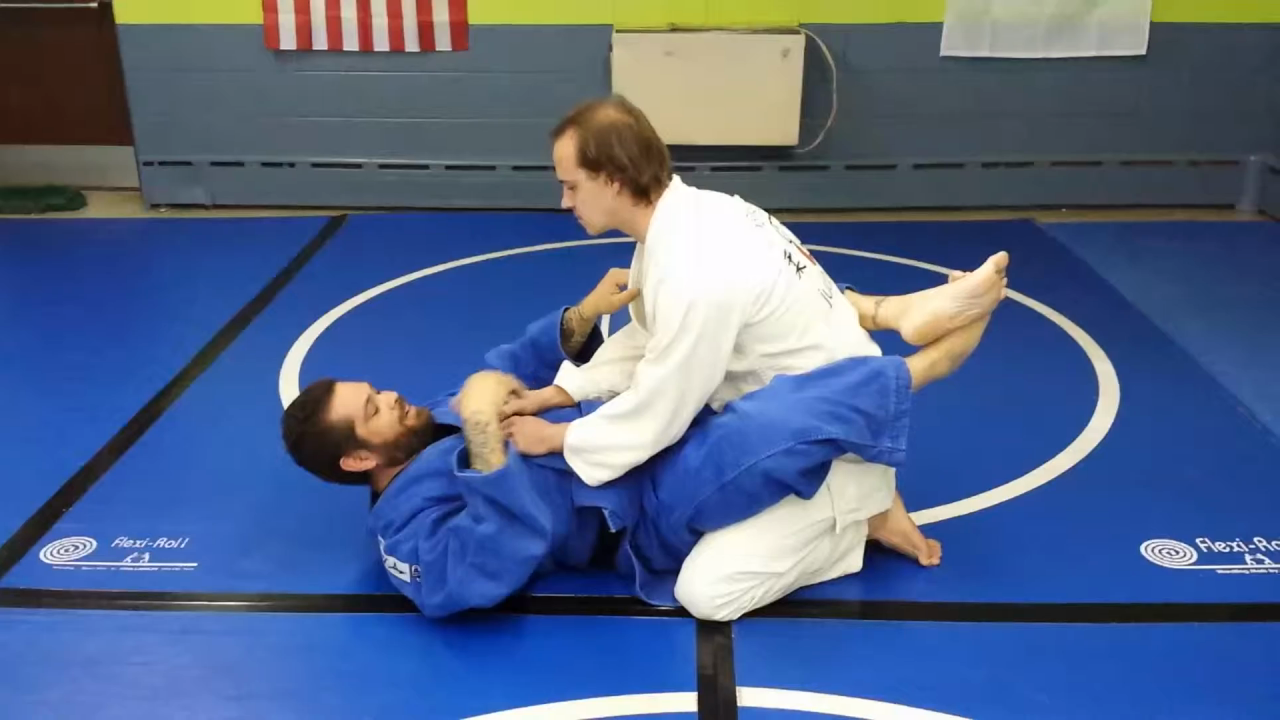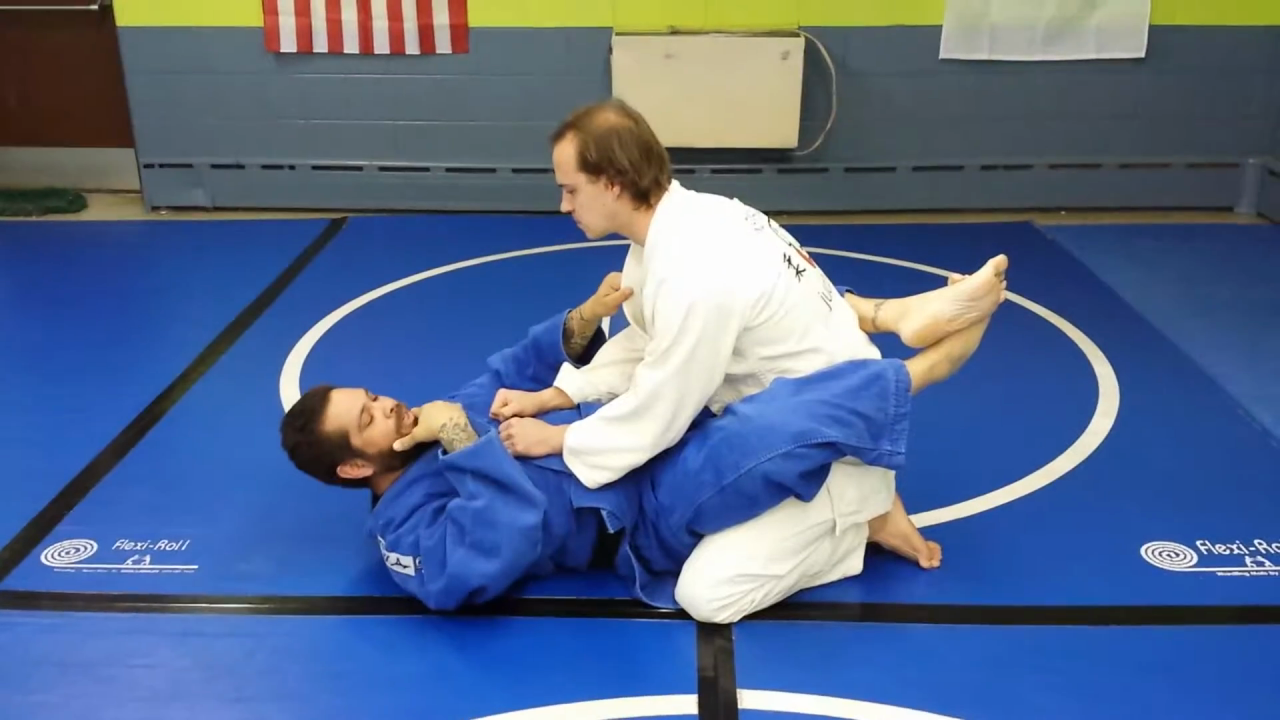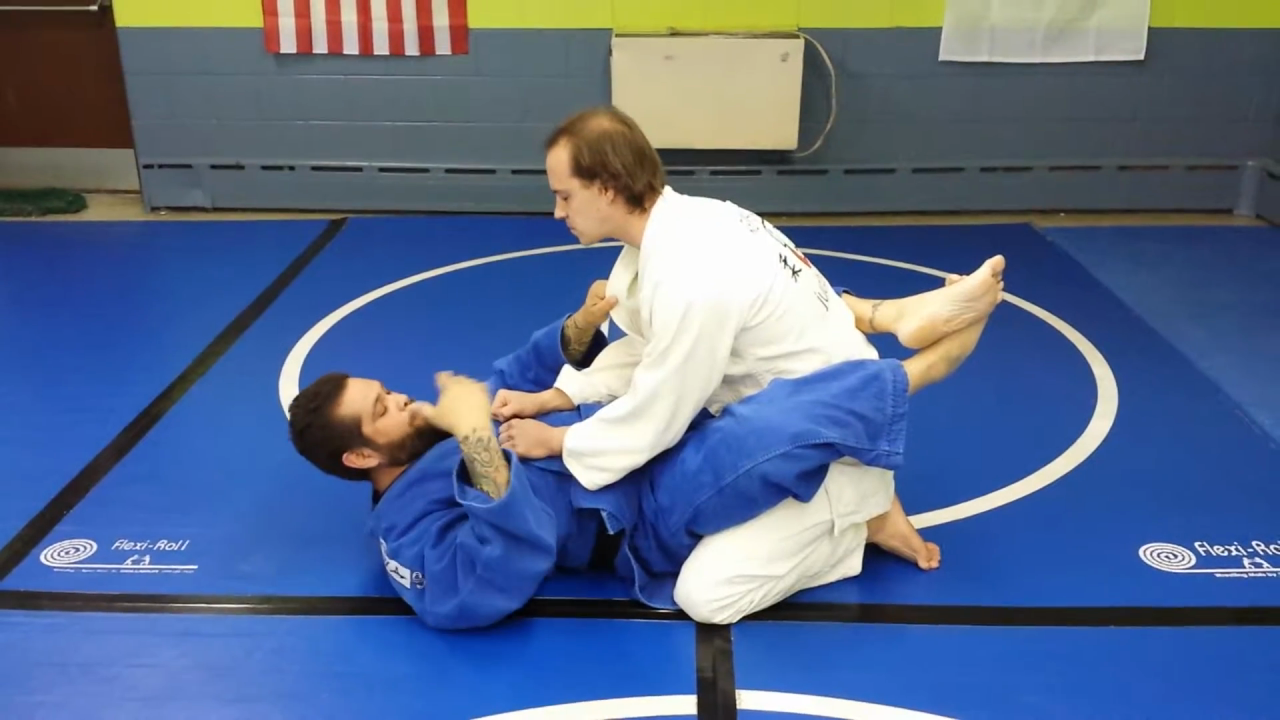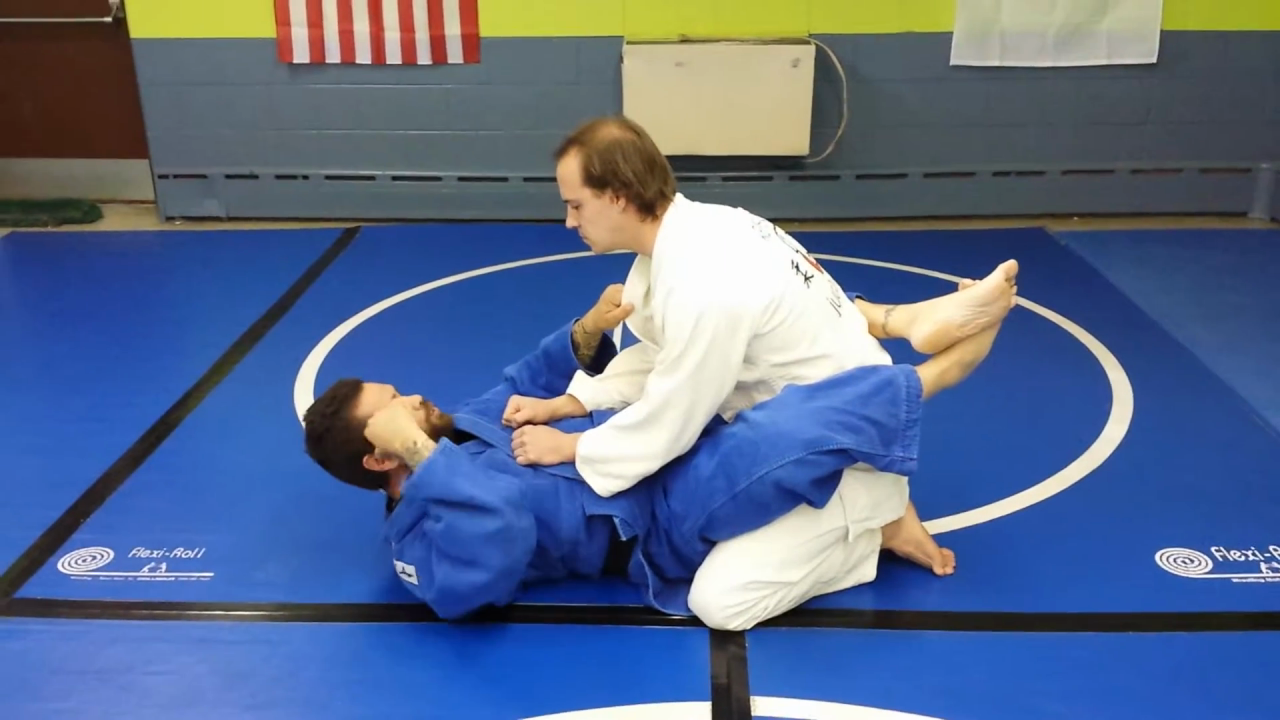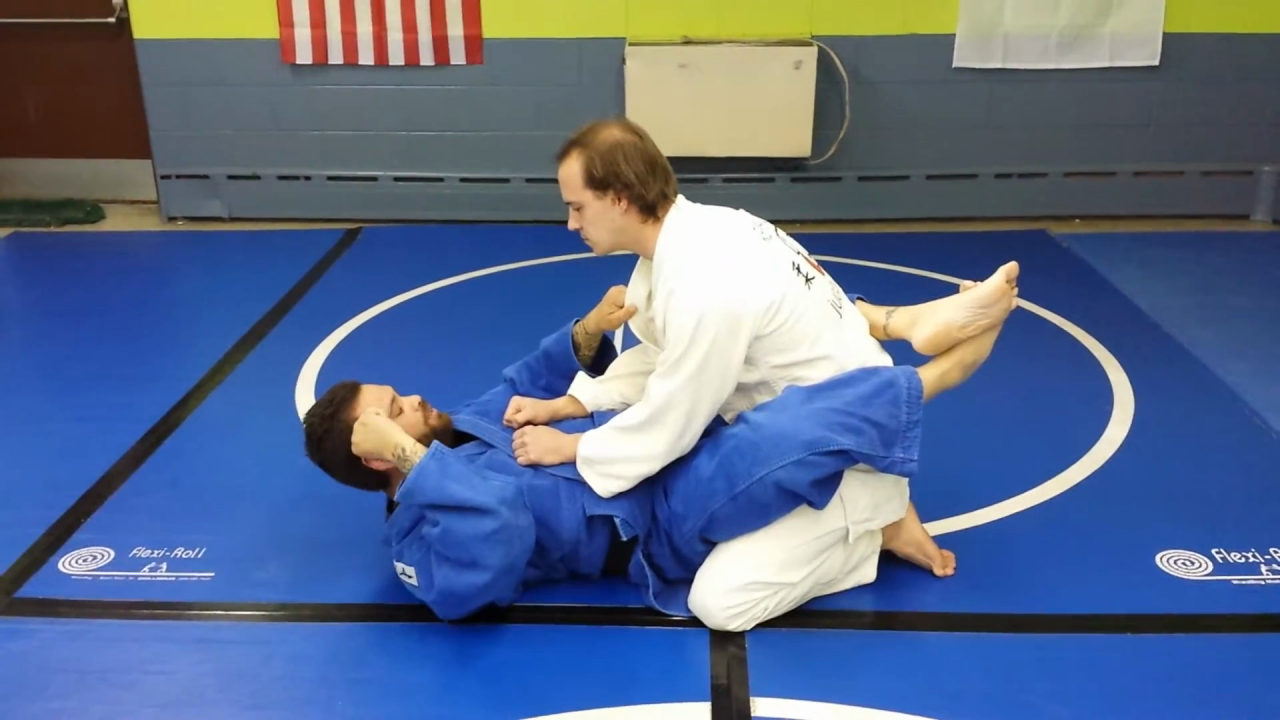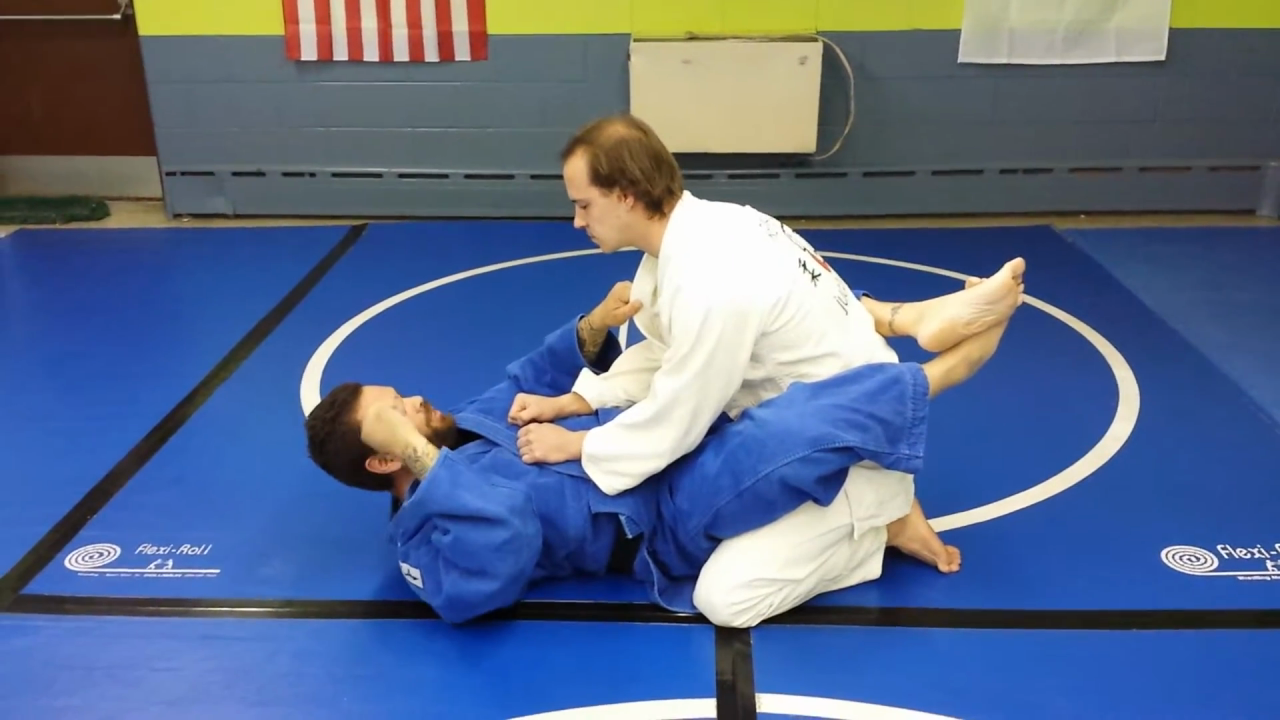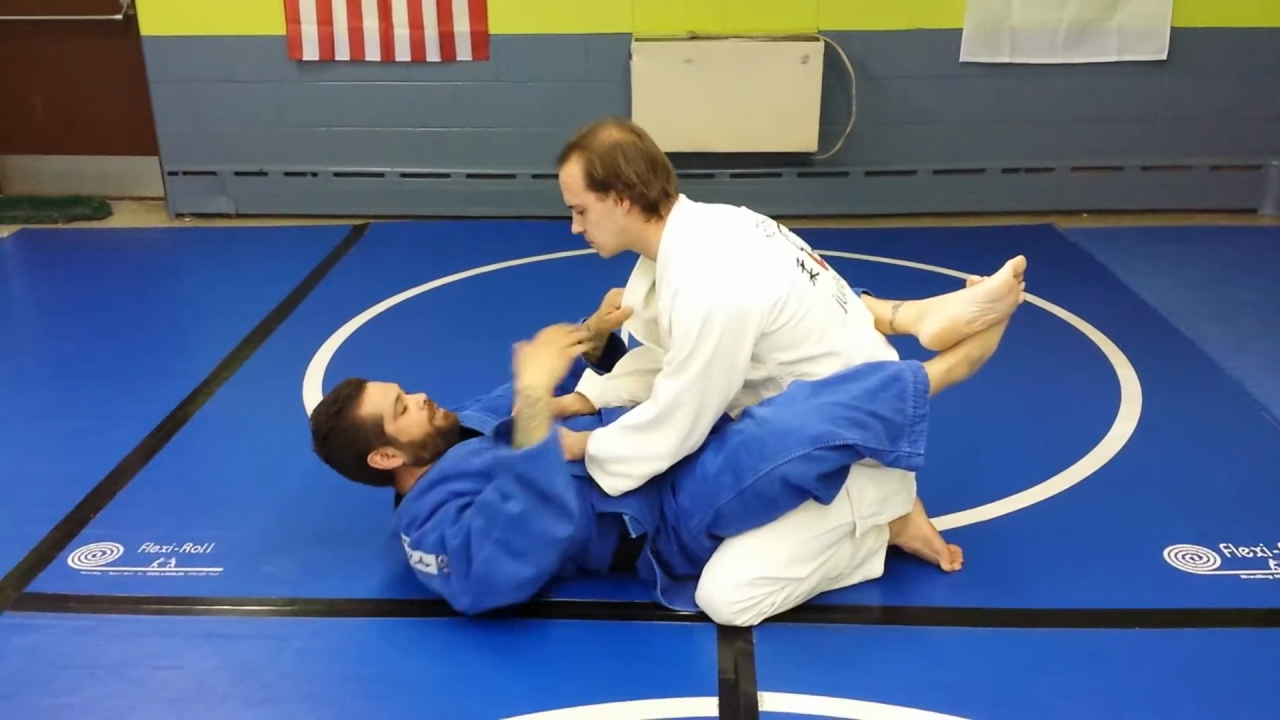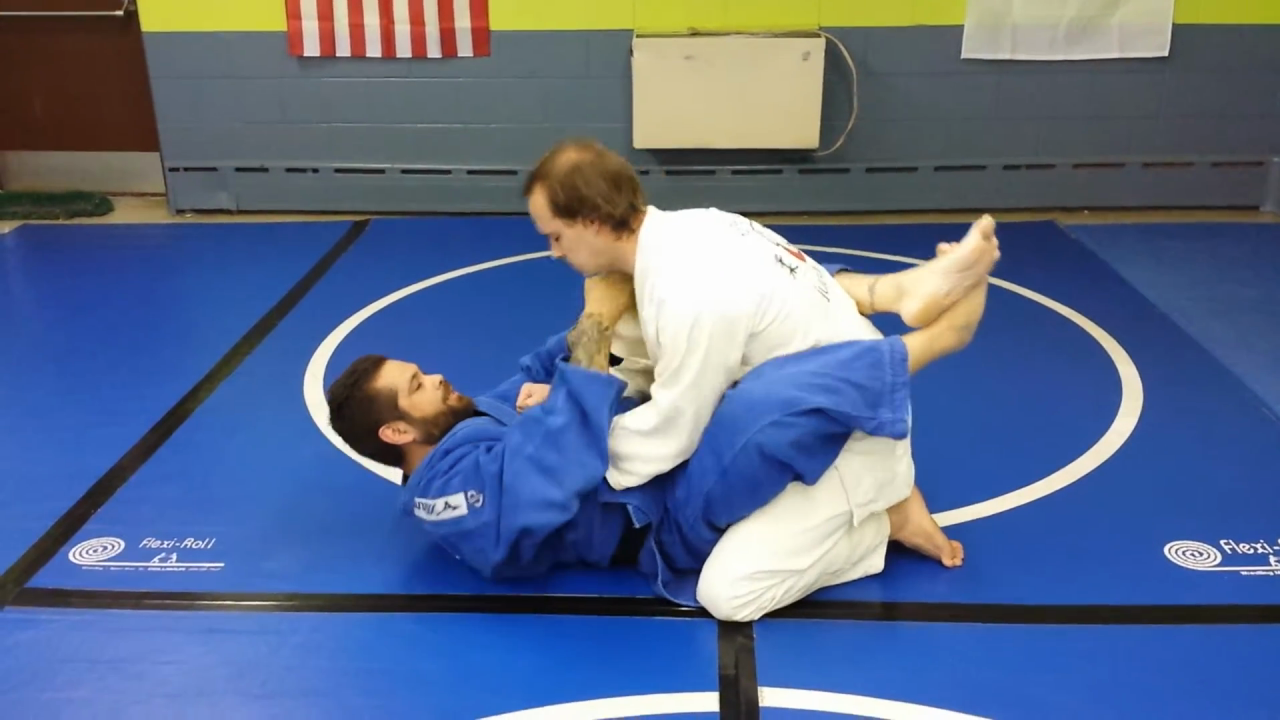
dt=0.4s
person 1, frame 1
left shoulder: (437, 419)
right shoulder: (409, 530)
left elbow: (518, 366)
right elbow: (498, 560)
left wrist: (584, 315)
right wrist: (484, 428)
right hip: (650, 511)
right knee: (775, 425)
right ankle: (926, 360)
person 1, frame 2
left shoulder: (433, 422)
right shoulder: (410, 529)
left elbow: (519, 369)
right elbow: (502, 539)
left wrist: (588, 317)
right wrist: (458, 434)
right hip: (650, 513)
right knee: (774, 427)
right ankle: (926, 362)
person 1, frame 3
left shoulder: (436, 420)
right shoulder: (410, 530)
left elbow: (523, 374)
right elbow: (503, 577)
left wrist: (582, 324)
right wrist: (479, 442)
right hip: (651, 513)
right knee: (770, 431)
right ankle: (923, 363)
person 1, frame 4
left shoulder: (457, 423)
right shoulder: (426, 536)
left elbow: (533, 381)
right elbow: (493, 547)
left wrist: (590, 329)
right wrist: (415, 448)
right hip: (663, 518)
right knee: (785, 435)
right ankle: (936, 369)
person 1, frame 5
left shoulder: (458, 429)
right shoulder: (426, 536)
left elbow: (533, 380)
right elbow: (493, 536)
left wrist: (591, 328)
right wrist: (406, 454)
right hip: (664, 520)
right knee: (781, 440)
right ankle: (938, 368)
person 1, frame 6
left shoulder: (463, 426)
right shoulder: (430, 534)
left elbow: (534, 377)
right elbow: (500, 547)
left wrist: (596, 325)
right wrist: (416, 453)
right hip: (669, 517)
right knee: (790, 432)
right ankle: (945, 366)
person 1, frame 7
left shoulder: (462, 428)
right shoulder: (435, 523)
left elbow: (550, 372)
right elbow: (523, 548)
left wrist: (595, 330)
right wrist: (531, 401)
right hip: (674, 516)
right knee: (790, 432)
right ankle: (943, 366)
person 1, frame 8
left shoulder: (468, 419)
right shoulder: (448, 490)
left elbow: (542, 371)
right elbow: (552, 472)
left wrist: (595, 324)
right hip: (676, 516)
right knee: (763, 406)
right ankle: (929, 337)
person 2, frame 1
left shoulder: (698, 277)
right shoulder: (688, 215)
left elbow: (654, 417)
right elbow: (647, 342)
left wrist: (553, 438)
right wrist: (554, 395)
left knee: (708, 592)
left ankle: (864, 512)
person 2, frame 2
left shoulder: (697, 280)
right shoulder: (684, 218)
left elbow: (653, 419)
right elbow: (646, 344)
left wrist: (553, 440)
right wrist: (552, 398)
left knee: (708, 594)
left ankle: (861, 516)
person 2, frame 3
left shoulder: (693, 281)
right shoulder: (677, 223)
left elbow: (652, 421)
right elbow: (643, 351)
left wrist: (552, 442)
left knee: (707, 595)
left ankle: (860, 516)
person 2, frame 4
left shoulder: (706, 288)
right shoulder: (688, 231)
left elbow: (665, 428)
right elbow: (659, 357)
left wrist: (567, 448)
right wrist: (565, 406)
left knee: (720, 600)
left ankle: (874, 523)
person 2, frame 5
left shoulder: (707, 288)
right shoulder: (692, 230)
left elbow: (666, 428)
right elbow: (660, 359)
left wrist: (568, 447)
right wrist: (566, 405)
left knee: (722, 600)
left ankle: (876, 525)
person 2, frame 6
left shoulder: (713, 285)
right shoulder: (698, 227)
left elbow: (672, 425)
right elbow: (665, 354)
left wrist: (573, 445)
right wrist: (571, 403)
left knee: (726, 597)
left ankle: (881, 522)
person 2, frame 7
left shoulder: (711, 289)
right shoulder: (697, 226)
left elbow: (672, 428)
right elbow: (664, 356)
left wrist: (578, 446)
right wrist: (581, 401)
left knee: (728, 595)
left ankle: (884, 525)
person 2, frame 8
left shoulder: (693, 298)
right shoulder: (673, 231)
left elbow: (668, 434)
right elbow: (664, 359)
left hip: (851, 433)
left knee: (728, 591)
left ankle: (883, 519)
